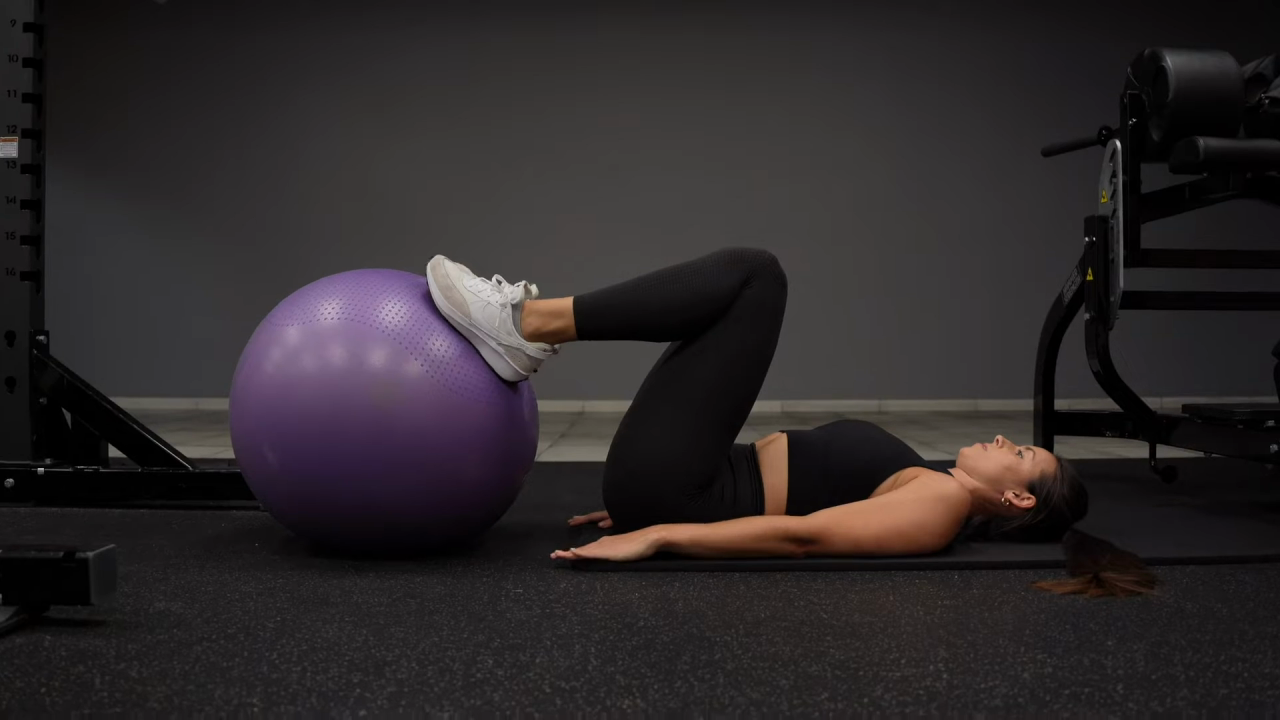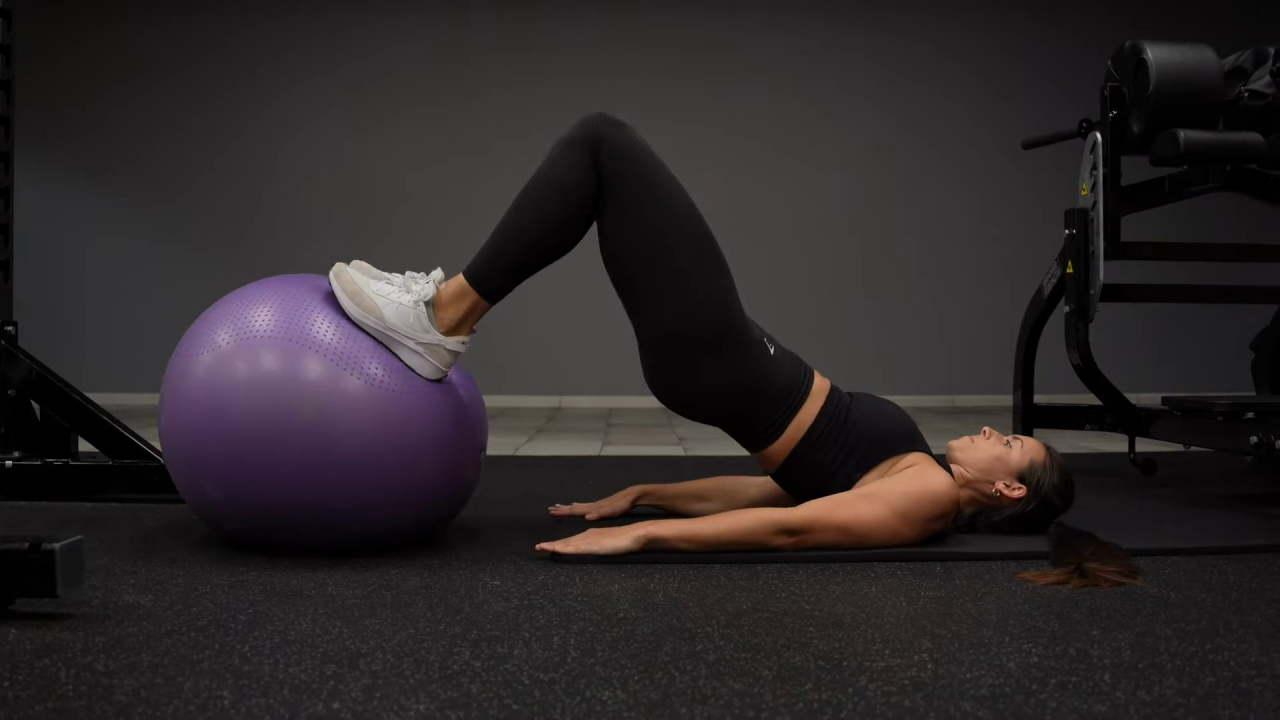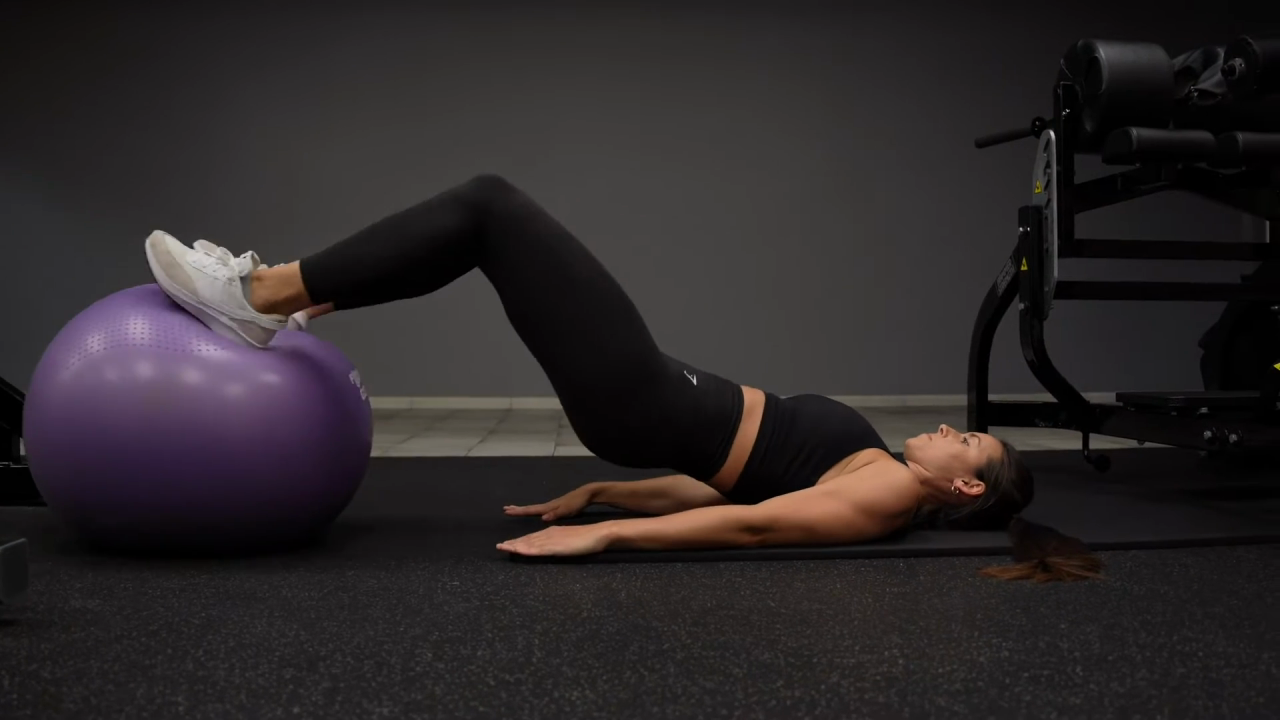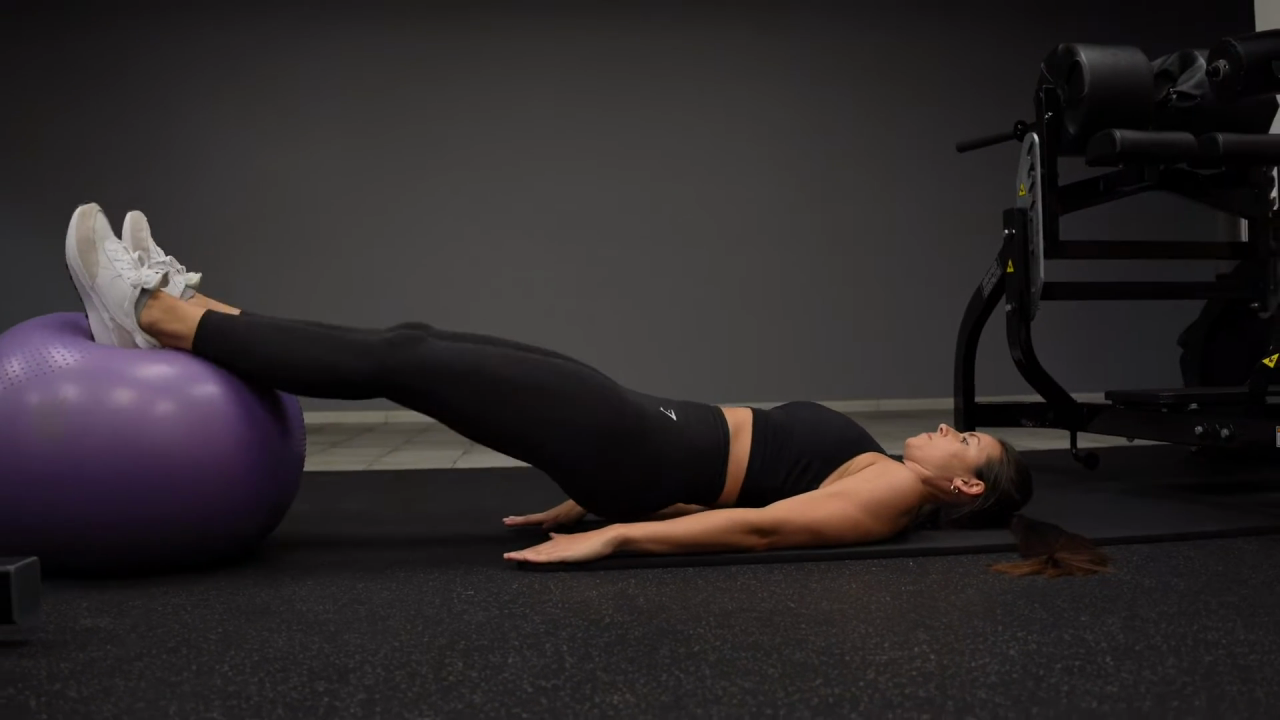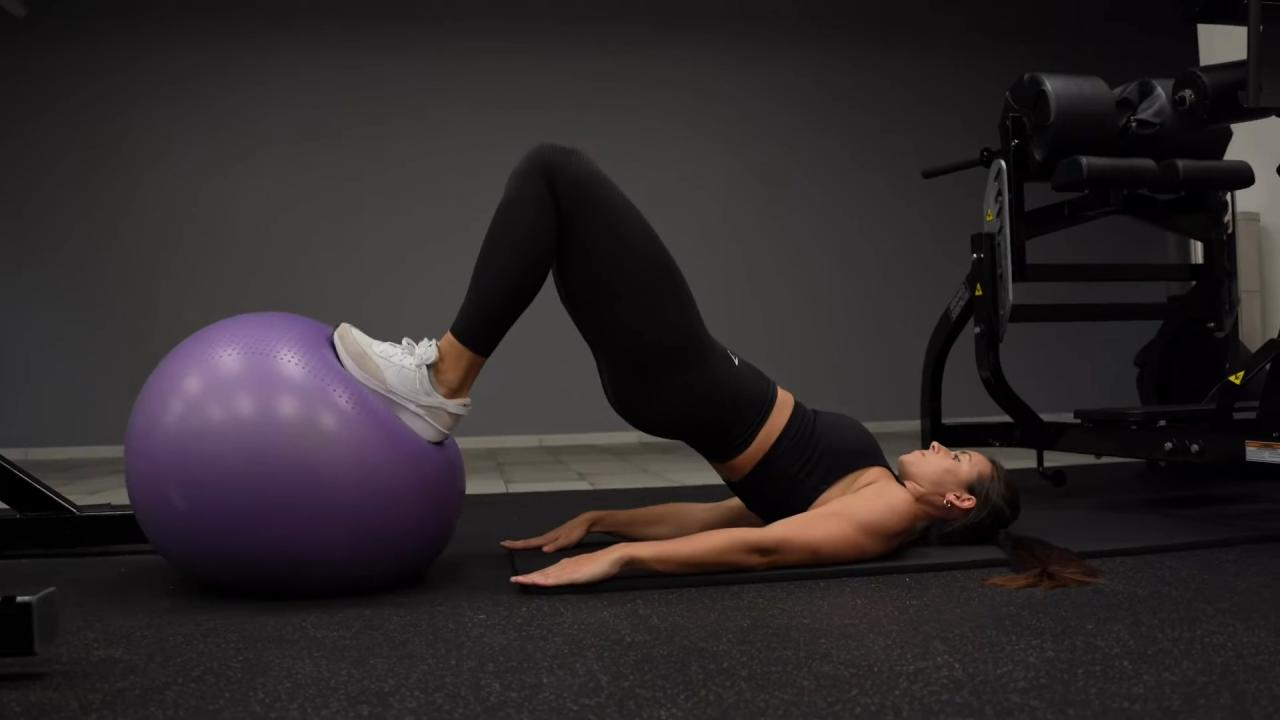
dt=1s
person 1, frame 1
left shoulder: (940, 507)
right shoulder: (927, 486)
left elbow: (804, 535)
left wrist: (661, 533)
right wrist: (643, 506)
left hip: (669, 489)
right hip: (674, 484)
left knee: (757, 276)
left ankle: (528, 326)
right ankle: (526, 327)
person 1, frame 2
left shoulder: (930, 498)
right shoulder: (923, 482)
left elbow: (789, 527)
left wrist: (644, 534)
left hip: (708, 359)
right hip: (717, 362)
left knee: (599, 140)
right knee: (603, 160)
left ankle: (443, 319)
right ankle: (446, 309)
person 1, frame 3
left shoulder: (890, 495)
right shoulder: (878, 475)
left elbow: (754, 523)
left wrist: (606, 537)
right wrist: (595, 493)
left hip: (636, 400)
right hip: (652, 400)
left knee: (489, 201)
right knee: (487, 220)
left ankle: (256, 298)
right ankle: (280, 301)
person 1, frame 4
left shoulder: (894, 496)
right shoulder: (878, 469)
left elbow: (764, 526)
left wrist: (612, 534)
right wrist: (592, 498)
left hip: (634, 452)
right hip: (646, 434)
left knee: (402, 357)
right knee: (415, 349)
left ankle: (152, 319)
right ankle: (183, 305)
person 1, frame 5
left shoulder: (891, 514)
right shoulder: (878, 495)
left elbow: (763, 547)
left wrist: (618, 558)
left hip: (678, 379)
right hip: (681, 382)
left knee: (551, 169)
right knee: (556, 188)
left ankle: (440, 381)
right ankle: (439, 371)
